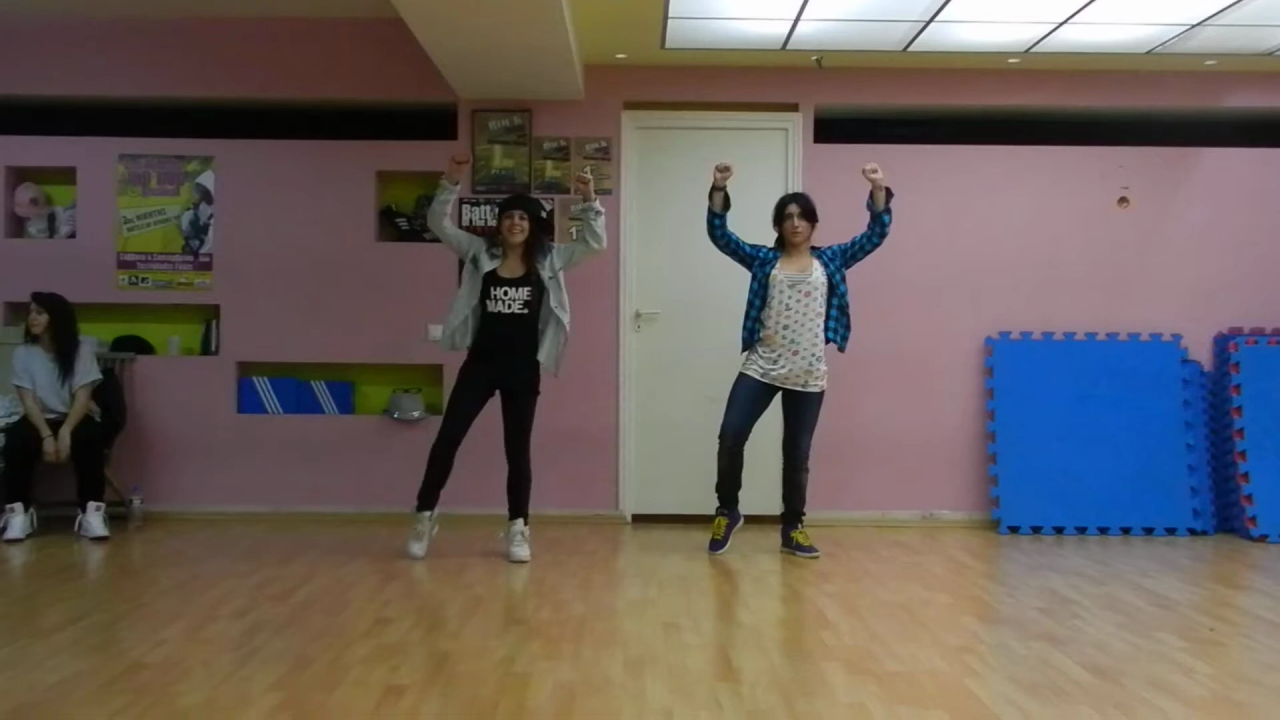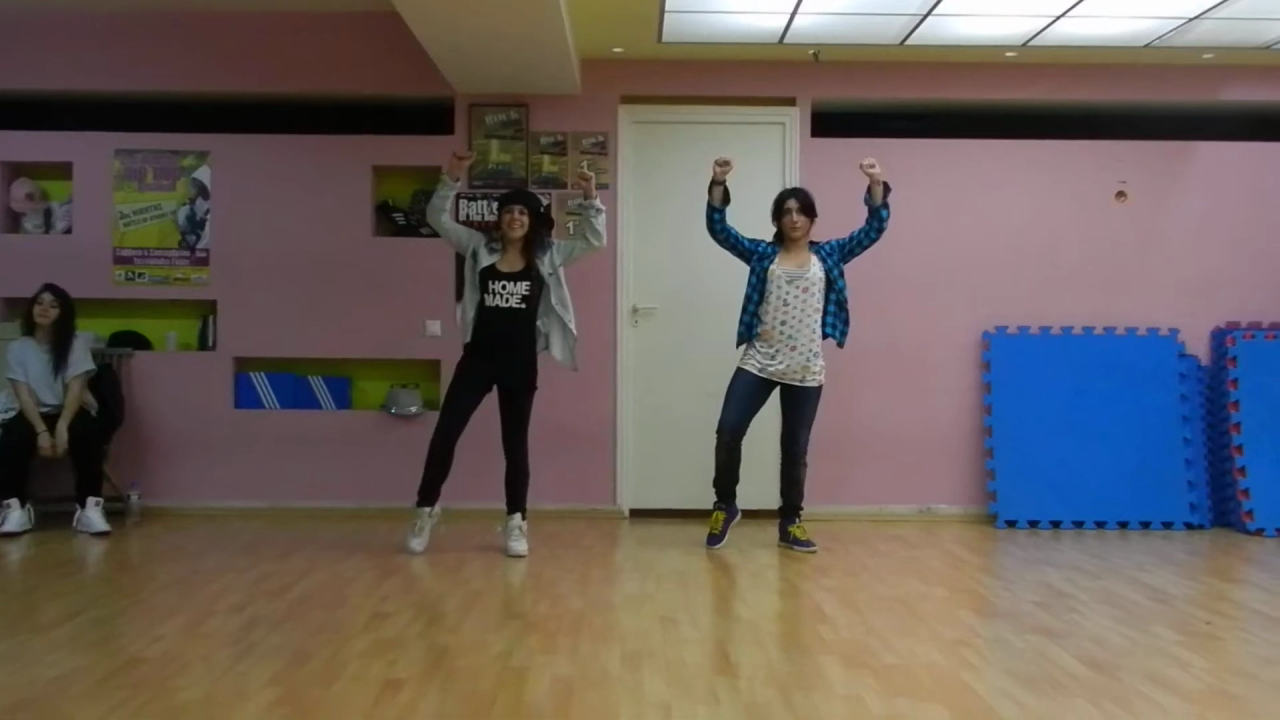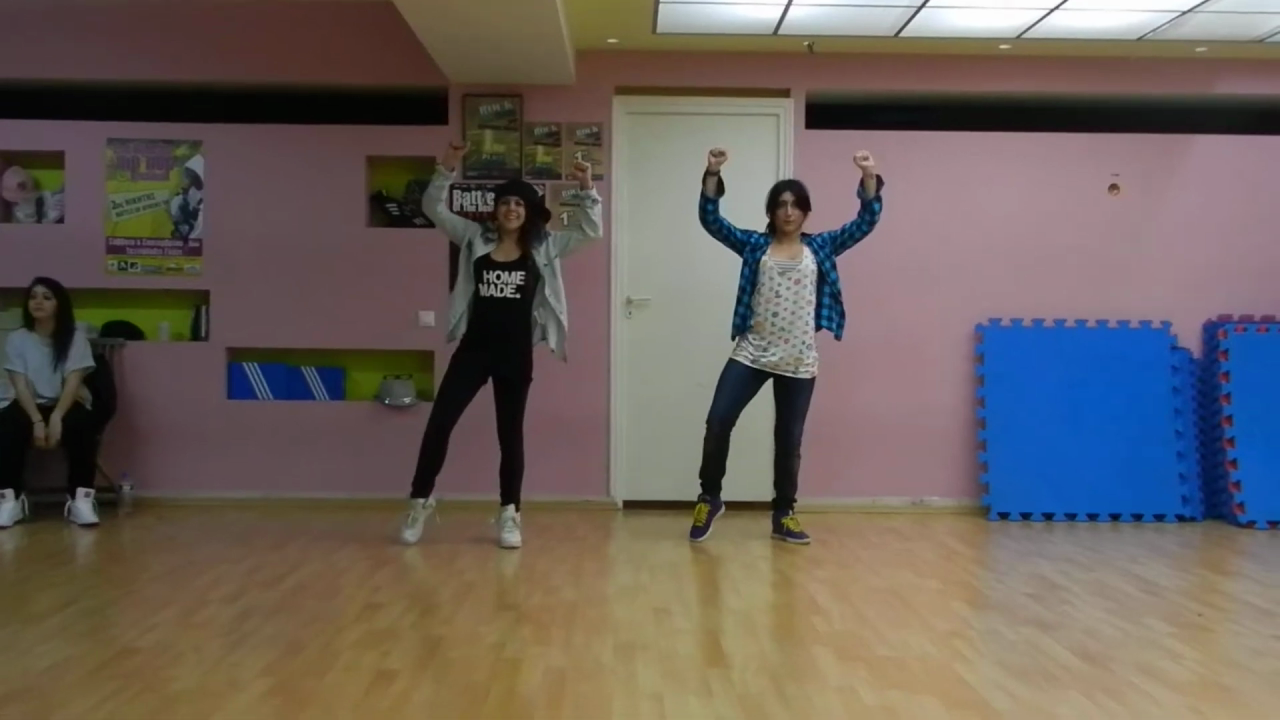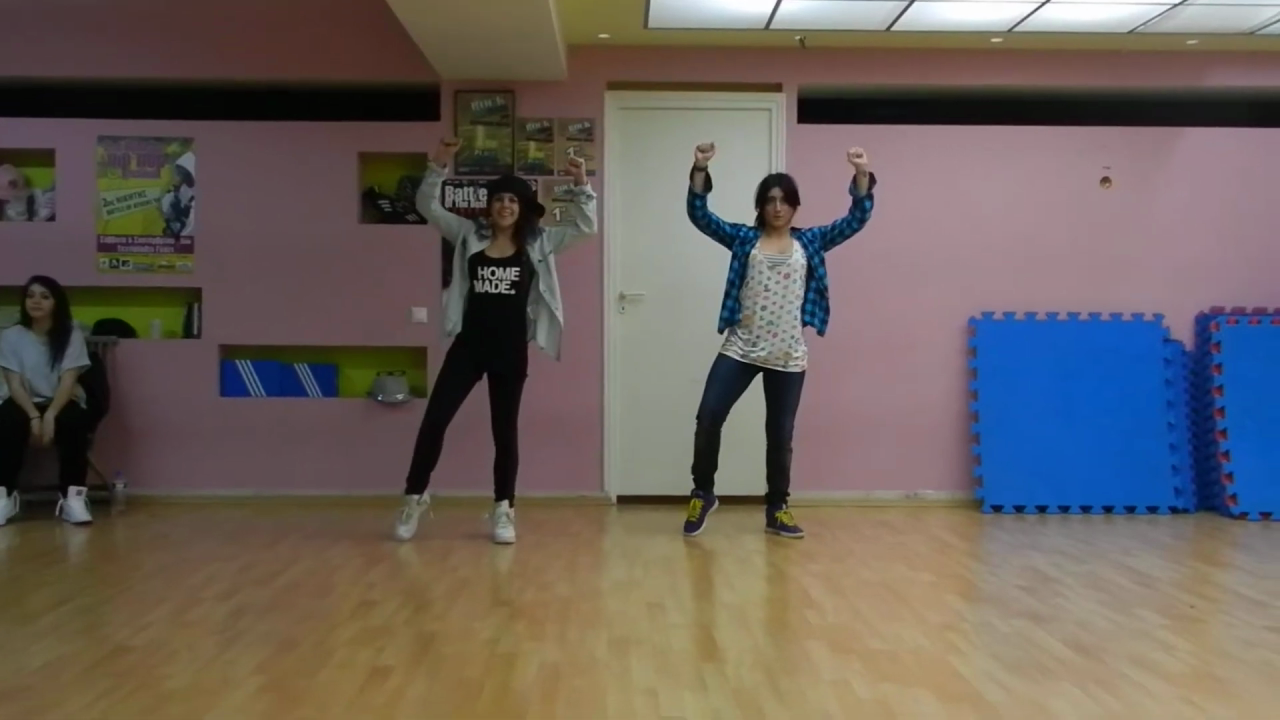
dt=0.3s
person 1, frame 1
left shoulder: (548, 260)
right shoulder: (480, 253)
left elbow: (594, 242)
right elbow: (439, 224)
left wrist: (589, 202)
right wrist: (450, 183)
left hip: (522, 367)
right hip: (481, 363)
left knee: (517, 449)
right knee: (447, 438)
left ankle: (518, 529)
right ankle: (426, 516)
person 1, frame 2
left shoulder: (548, 255)
right shoulder: (479, 248)
left elbow: (594, 240)
right elbow: (438, 219)
left wrist: (591, 199)
right wrist: (452, 180)
left hip: (520, 362)
right hip: (478, 357)
left knee: (515, 443)
right knee: (445, 433)
left ankle: (516, 524)
right ankle: (426, 511)
person 1, frame 3
left shoulder: (544, 246)
right shoulder: (475, 238)
left elbow: (590, 230)
right elbow: (434, 208)
left wrist: (586, 189)
right wrist: (446, 169)
left hip: (515, 353)
right hip: (474, 348)
left knee: (510, 434)
right knee: (439, 424)
left ankle: (510, 516)
right ankle: (420, 502)
person 1, frame 4
left shoulder: (538, 242)
right shoulder: (469, 235)
left elbow: (585, 226)
right elbow: (428, 206)
left wrist: (581, 185)
right wrist: (439, 166)
left hip: (510, 349)
right hip: (469, 345)
left knee: (505, 430)
right knee: (434, 420)
left ankle: (503, 511)
right ankle: (415, 498)
person 2, frame 1
left shoulder: (830, 260)
right shoulder: (764, 259)
left elbow: (876, 235)
right elbow: (719, 235)
left wrist: (878, 190)
right wrist: (718, 189)
left hip: (809, 375)
right hip: (761, 368)
left knee: (797, 453)
right knee: (730, 437)
left ankle: (793, 529)
right ankle: (727, 512)
person 2, frame 2
left shoulder: (829, 255)
right shoulder: (762, 254)
left elbow: (874, 230)
right elbow: (718, 229)
left wrist: (876, 184)
right wrist: (718, 184)
left hip: (806, 370)
right hip: (759, 363)
left knee: (795, 448)
right knee: (728, 431)
left ankle: (790, 523)
right ankle: (725, 506)
person 2, frame 3
left shoulder: (821, 247)
right shoulder: (755, 245)
left elbow: (865, 222)
right elbow: (711, 220)
left wrist: (869, 177)
right wrist: (712, 174)
left hip: (799, 362)
right hip: (752, 355)
left knee: (789, 440)
right knee: (718, 422)
left ankle: (783, 515)
right ankle: (709, 499)
person 2, frame 4
left shoulder: (810, 242)
right shoulder: (744, 238)
left elbow: (856, 219)
right elbow: (699, 215)
left wrist: (862, 174)
right wrist: (700, 169)
left hip: (788, 356)
right hip: (741, 349)
left knee: (780, 434)
right knee: (708, 417)
left ankle: (777, 509)
right ankle: (703, 494)
person 3, frame 1
left shoulder: (81, 350)
right shoulder: (23, 354)
left elbow: (82, 397)
right elbow: (29, 402)
left wrist: (65, 431)
right wrist: (46, 436)
left hip: (75, 419)
right hip: (39, 419)
left knee: (89, 437)
left ankle: (91, 513)
person 3, frame 2
left shoulder: (76, 343)
left elbow: (75, 389)
right elbow: (23, 395)
left wrist: (62, 426)
right wrist: (41, 431)
left hip: (71, 412)
right hip: (35, 414)
left knee: (86, 433)
left ankle: (90, 508)
person 3, frame 3
left shoulder: (75, 337)
left elbow: (73, 383)
left wrist: (56, 417)
right wrist: (36, 421)
left hip: (66, 405)
right hip: (30, 405)
left knee: (80, 424)
left ankle: (81, 498)
person 3, frame 4
left shoulder: (72, 336)
left elbow: (68, 381)
left wrist: (50, 415)
right wrist: (33, 416)
left hip: (61, 403)
right hip: (24, 403)
left knee: (75, 423)
left ankle: (73, 497)
